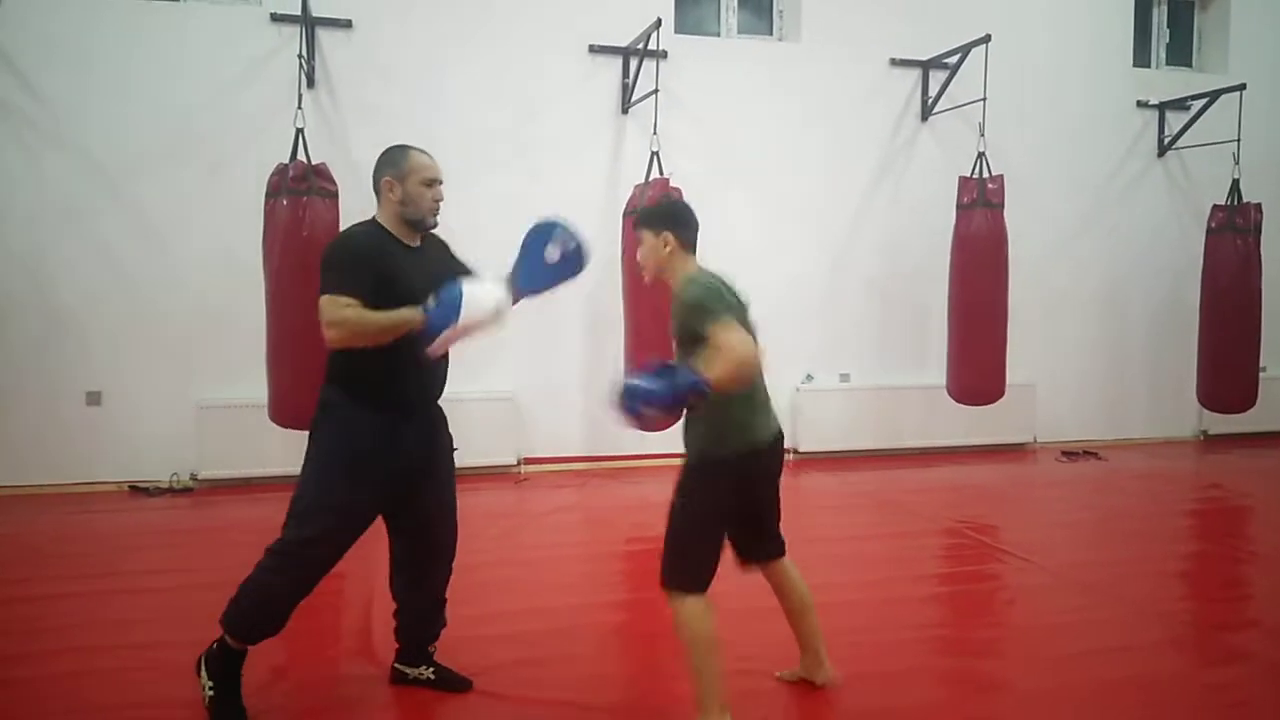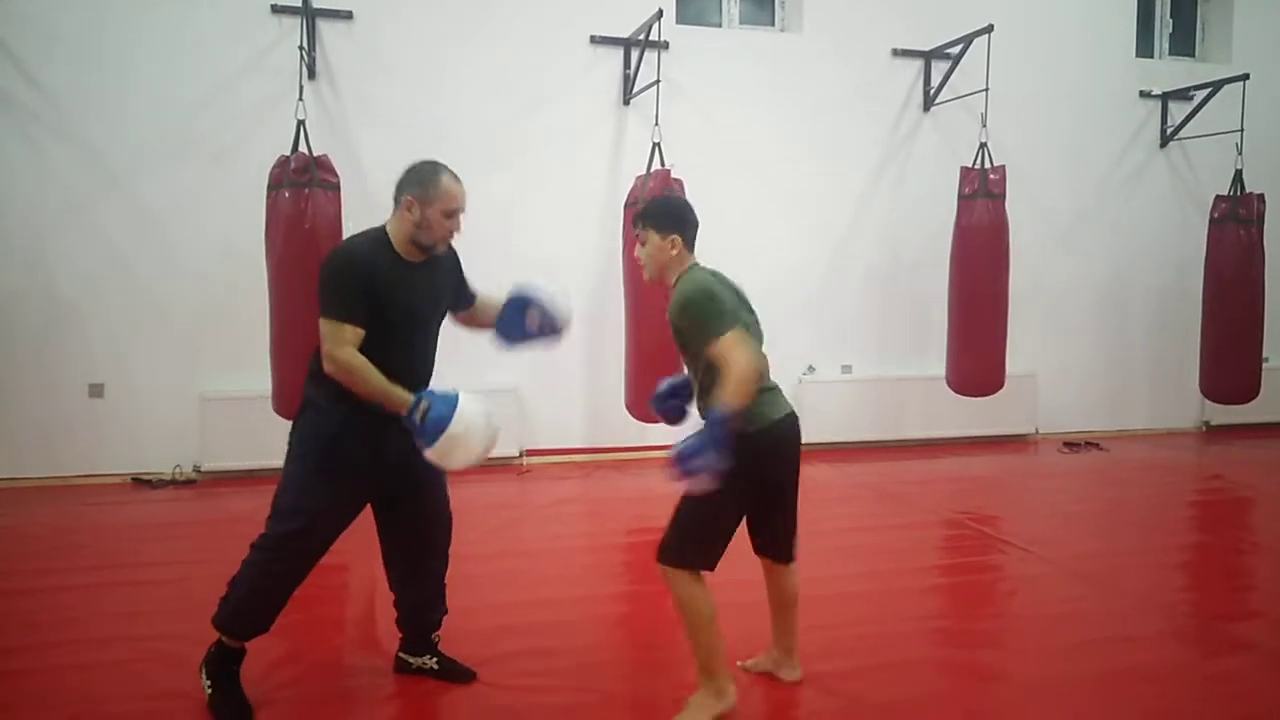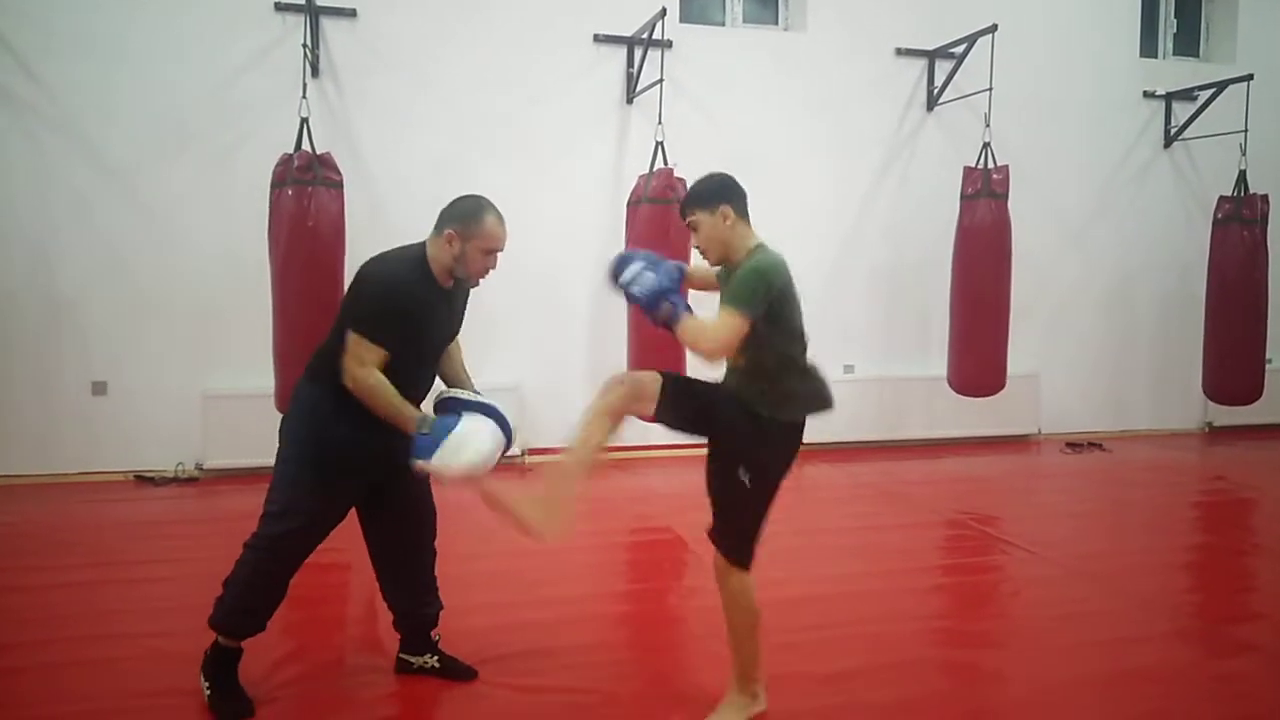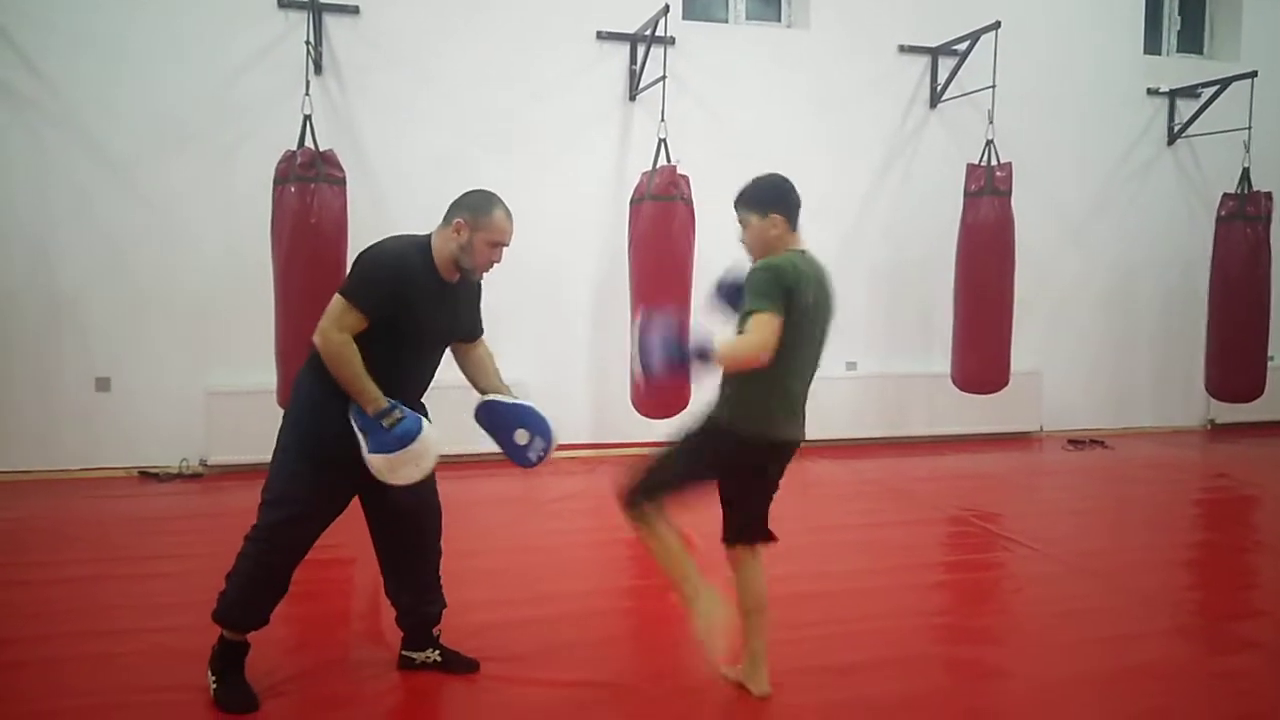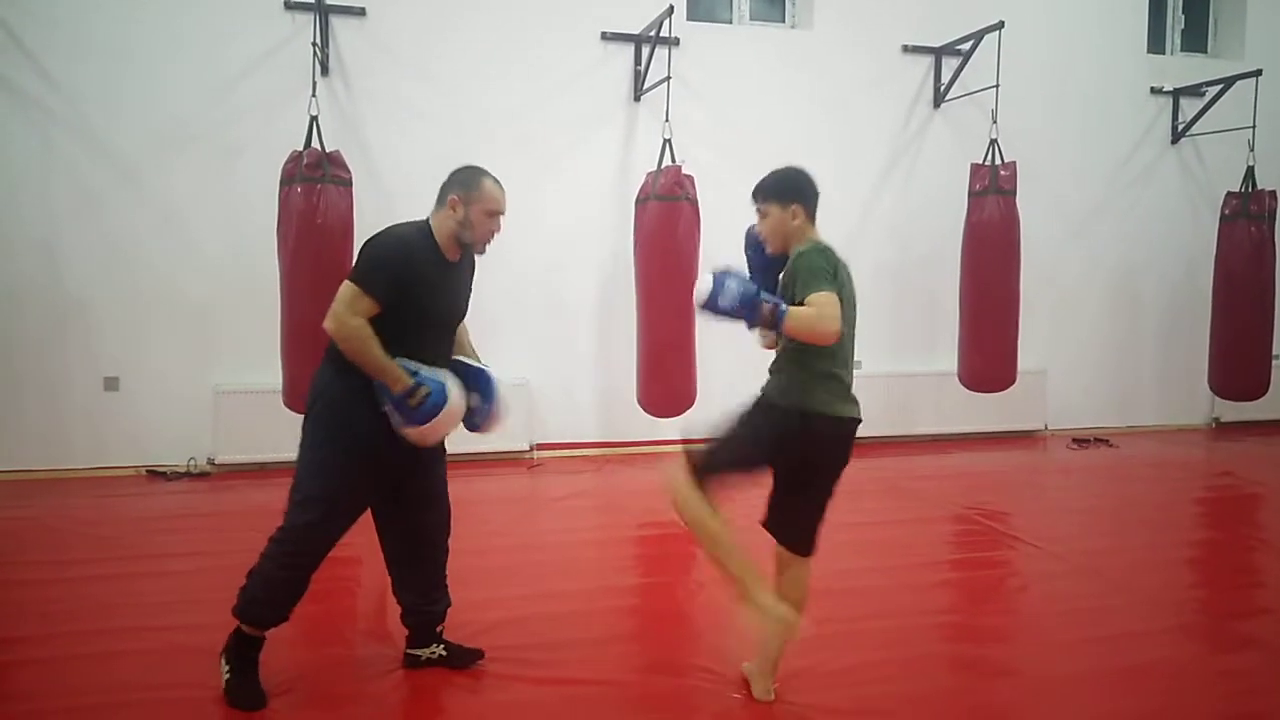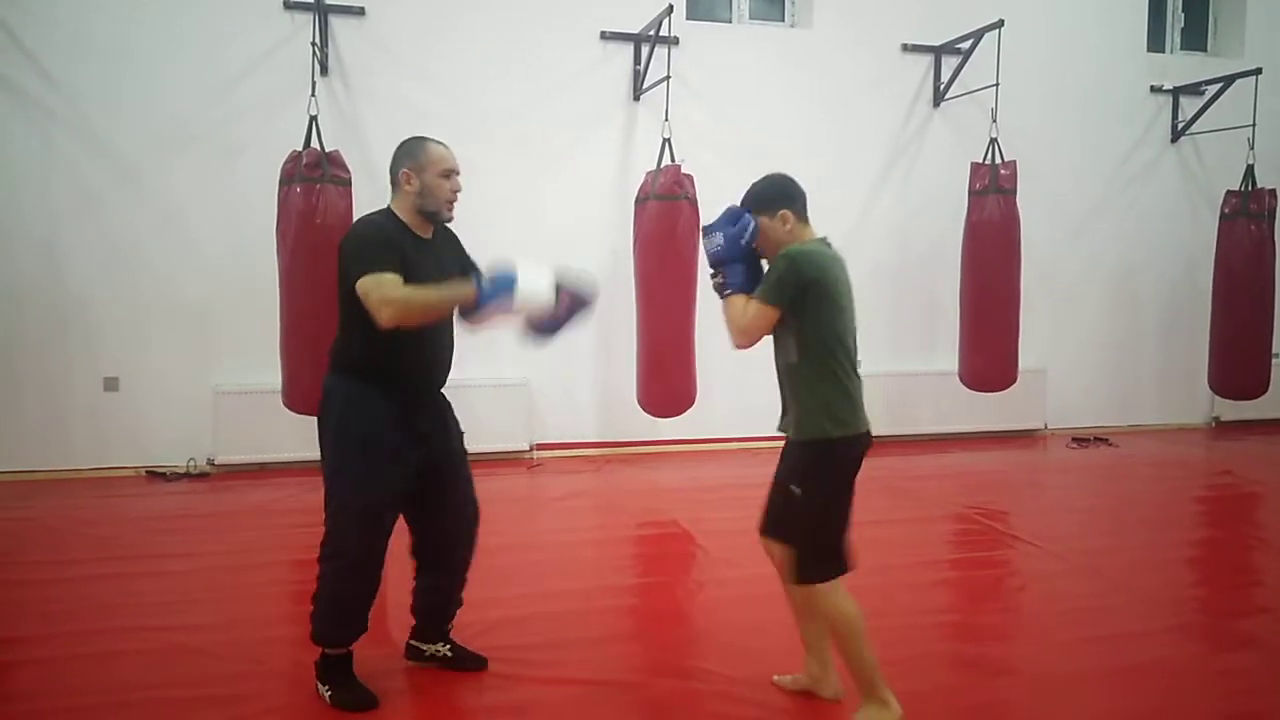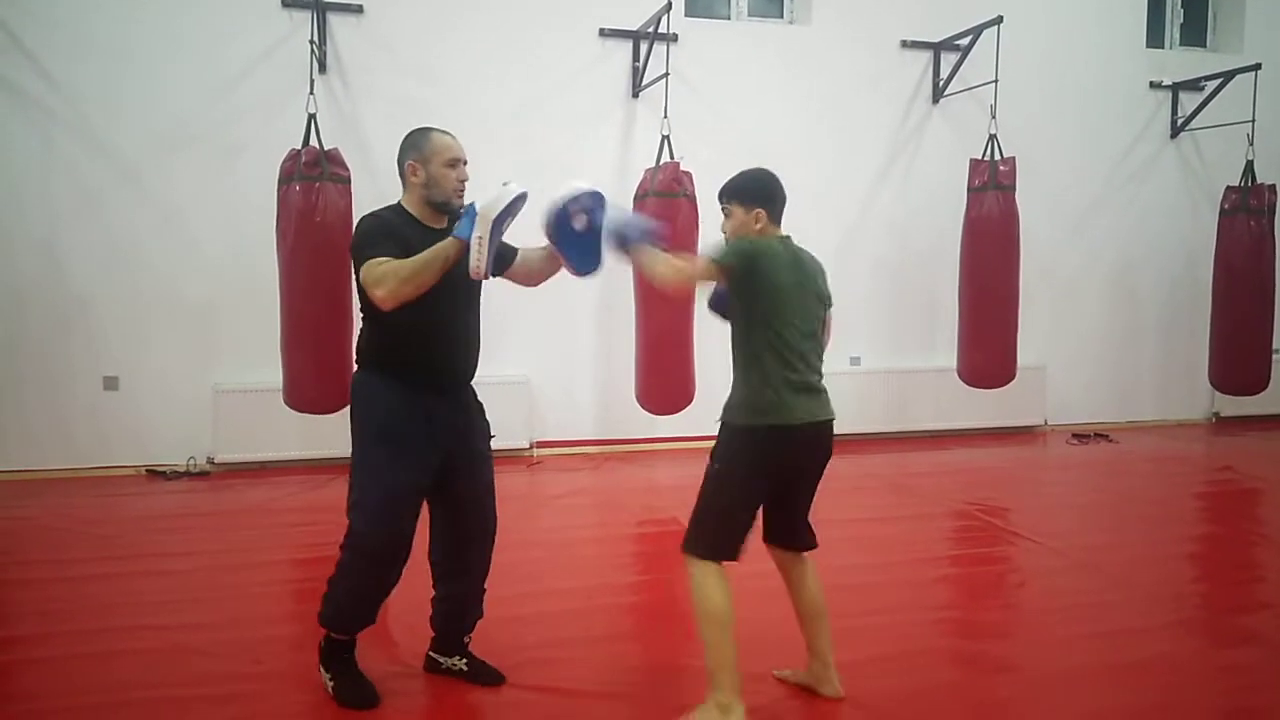
dt=0.4s
person 1, frame 1
left shoulder: (434, 249)
right shoulder: (355, 248)
right elbow: (337, 328)
right wrist: (421, 314)
left hip: (422, 424)
right hip: (357, 427)
left knee: (432, 542)
right knee: (310, 543)
left ankle: (414, 656)
right ankle: (223, 659)
person 1, frame 2
left shoulder: (441, 259)
right shoulder: (354, 262)
left elbow: (469, 308)
right elbow: (336, 357)
left wrist: (515, 314)
right wrist: (410, 405)
left hip: (408, 426)
right hip: (338, 427)
left knee: (426, 534)
right knee: (291, 540)
left ankle: (418, 647)
right ankle: (224, 657)
person 1, frame 3
left shoulder: (455, 283)
right shoulder: (390, 280)
right elbow: (359, 373)
left wrist: (468, 397)
right wrist: (424, 427)
left hip: (390, 427)
right hip: (328, 423)
left knee: (412, 532)
right knee: (284, 539)
left ankle: (418, 645)
right ankle: (221, 659)
person 1, frame 4
left shoulder: (466, 283)
right shoulder: (389, 263)
left elbow: (470, 346)
right elbow: (329, 337)
left wrist: (505, 403)
right wrist: (376, 405)
right hip: (330, 413)
left knee: (417, 526)
right knee: (283, 531)
left ankle: (419, 640)
right ankle: (228, 653)
person 1, frame 5
left shoulder: (463, 260)
right shoulder: (394, 250)
right elbow: (340, 323)
left wrist: (471, 367)
right wrist: (398, 382)
right hip: (349, 406)
left knee: (425, 523)
right knee: (311, 526)
left ankle: (424, 637)
right ankle: (243, 647)
person 1, frame 6
left shoulder: (444, 241)
right shoulder: (370, 237)
left elbow: (483, 295)
right elbow: (389, 308)
right wrist: (476, 292)
left hip: (425, 406)
right hip: (363, 408)
left knee: (454, 521)
right knee: (357, 538)
left ankle: (431, 634)
right ankle: (333, 661)
person 1, frame 7
left shoulder: (460, 227)
right shoulder: (380, 228)
left elbow: (526, 269)
right elbow: (386, 291)
right wrist: (458, 242)
left hip: (457, 403)
right hip: (391, 405)
left knee: (471, 530)
right knee: (378, 533)
left ankle: (449, 646)
right ankle: (336, 649)
person 2, frame 1
left shoulder: (697, 294)
right shoulder: (705, 286)
left elbow: (742, 356)
left wrist: (672, 384)
right wrist: (672, 383)
left hip: (721, 455)
right hip: (758, 442)
left knee: (682, 587)
right knee: (771, 557)
right ankle: (815, 662)
person 2, frame 2
left shoulder: (691, 297)
right shoulder: (713, 285)
left elbow: (745, 365)
left wrist: (715, 433)
right wrist: (689, 383)
left hip: (746, 439)
right hip: (778, 430)
left knee: (678, 563)
right knee: (777, 555)
right ankle: (784, 656)
person 2, frame 3
left shoulder: (761, 272)
right shoulder: (740, 267)
left elbow: (715, 343)
right elbow: (695, 278)
left wrist: (661, 303)
right wrist: (652, 273)
left hip: (767, 428)
right hip: (737, 402)
left knee: (729, 563)
right knee: (621, 390)
right ankle: (544, 507)
person 2, frame 4
left shoulder: (772, 273)
right shoulder: (816, 276)
left elbow: (756, 351)
left wrist: (683, 351)
right wrist: (745, 303)
left hip: (738, 429)
right hip: (780, 434)
left knee: (639, 501)
right knee: (745, 545)
left ankle: (704, 604)
right ankle: (754, 668)
person 2, frame 5
left shoulder: (813, 259)
right shoulder: (809, 264)
left elbow: (826, 328)
right elbow: (772, 336)
left wrist: (756, 304)
right wrist: (759, 279)
left hip: (792, 413)
right hip: (833, 424)
left knee: (687, 488)
right knee: (793, 550)
left ankle: (770, 607)
right ankle: (764, 673)
person 2, frame 6
left shoulder: (796, 262)
right shoulder: (820, 258)
left elbow: (744, 333)
right elbow: (776, 318)
left wrist: (731, 272)
right wrist: (741, 271)
left hip: (824, 439)
right hip: (817, 430)
left knee: (817, 579)
right knee: (780, 545)
right ankle: (820, 671)
person 2, frame 7
left shoulder: (748, 254)
right shoulder: (811, 266)
left elbow: (674, 276)
left wrist: (635, 242)
left hip: (758, 427)
right hip: (813, 425)
left knee: (706, 557)
right knee: (792, 550)
right ankle: (823, 670)
